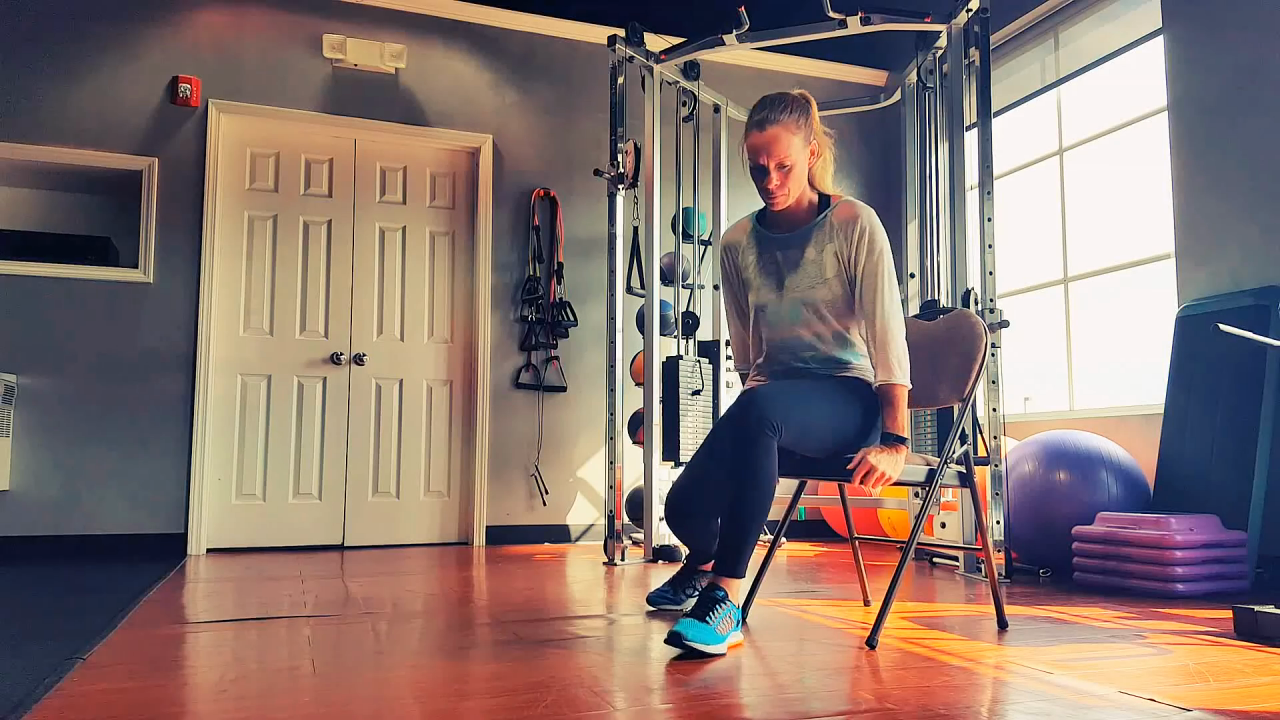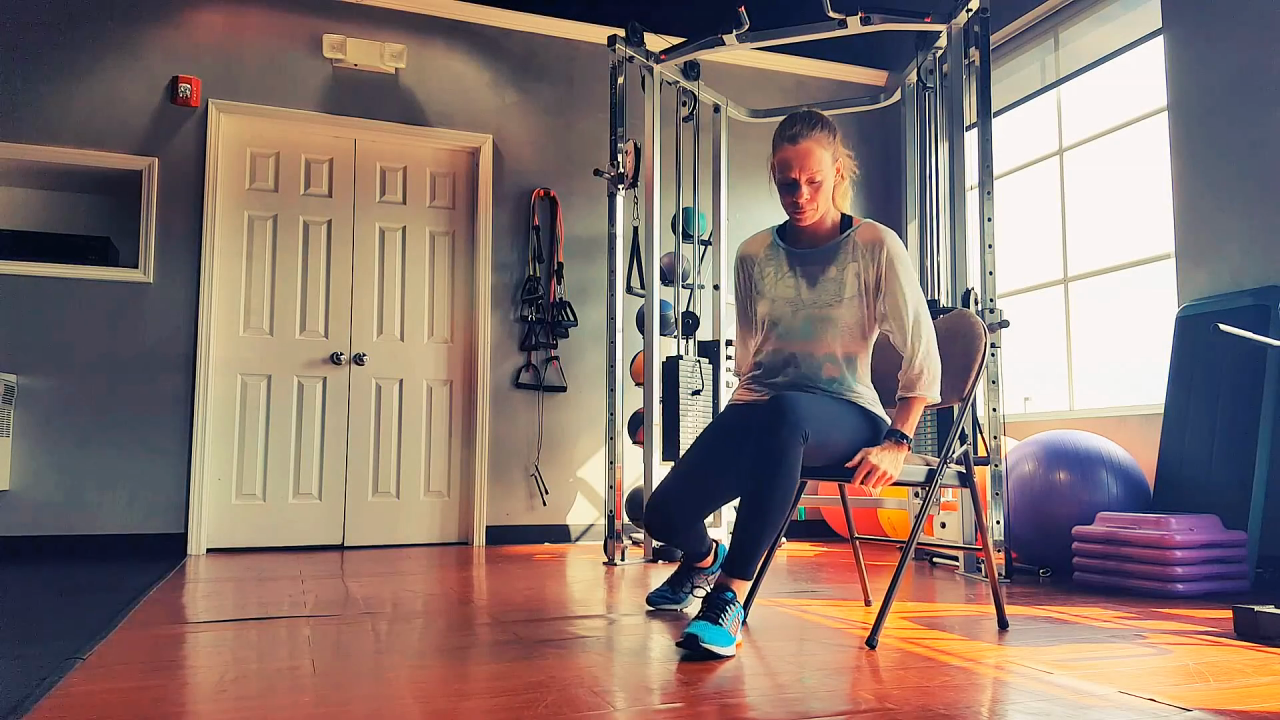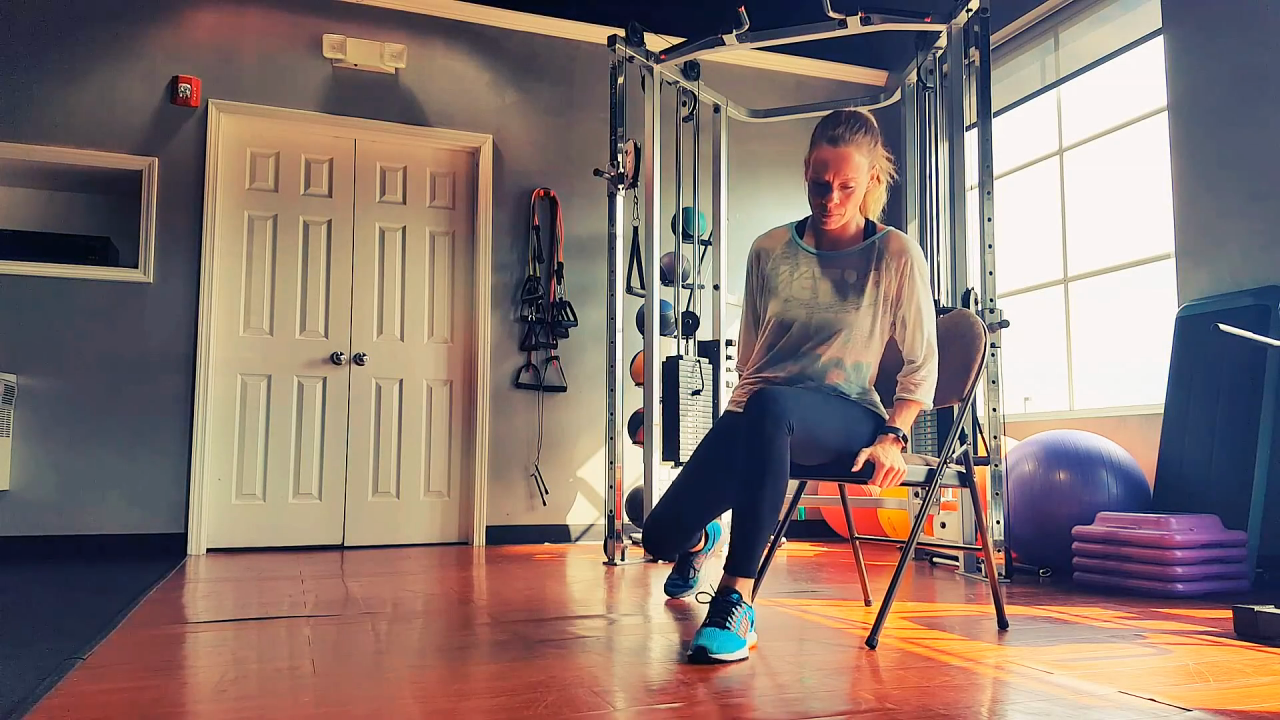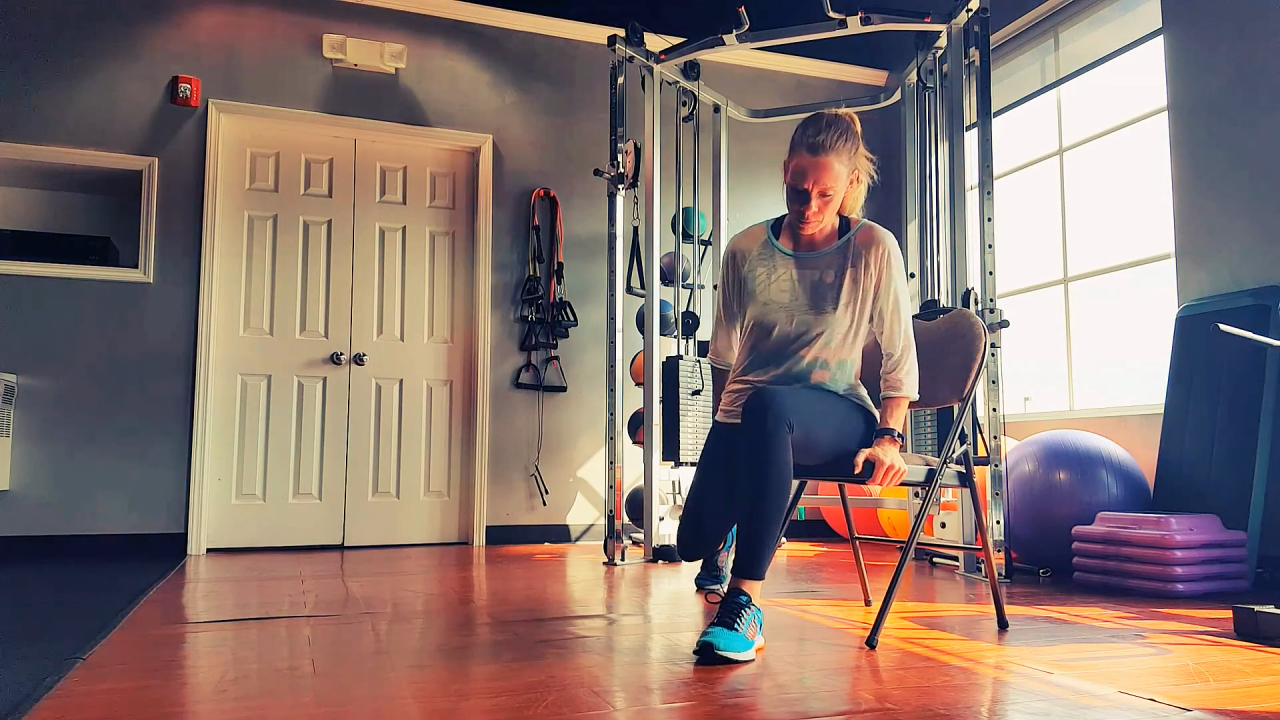
dt=0.4s
person 1, frame 1
left shoulder: (854, 224)
right shoulder: (737, 242)
left elbow: (887, 333)
left wrist: (894, 441)
right wrist: (747, 419)
left hip: (849, 399)
right hip: (773, 398)
left knee: (758, 410)
right knee: (685, 509)
left ankle: (724, 599)
right ankle: (705, 561)
person 1, frame 2
left shoulder: (876, 247)
right shoulder: (753, 254)
left elbow: (923, 356)
left wrist: (896, 442)
right wrist: (746, 428)
left hip: (845, 416)
right hip: (756, 408)
left knee: (787, 413)
right knee: (665, 515)
left ankle: (729, 597)
right ankle: (704, 559)
person 1, frame 3
left shoulder: (897, 255)
right shoulder: (769, 250)
left elbow: (921, 363)
left wrist: (893, 434)
right wrist: (744, 406)
left hip: (844, 416)
right hip: (754, 412)
left knee: (769, 407)
right knee: (662, 535)
left ankle: (737, 600)
right ankle: (702, 541)
person 1, frame 4
left shoulder: (874, 249)
right shoulder: (745, 249)
left elbow: (900, 355)
left wrist: (889, 436)
right wrist: (720, 411)
left hip: (836, 414)
right hip: (744, 415)
left knee: (767, 408)
right knee: (694, 541)
left ankle: (744, 603)
right ankle: (726, 541)
